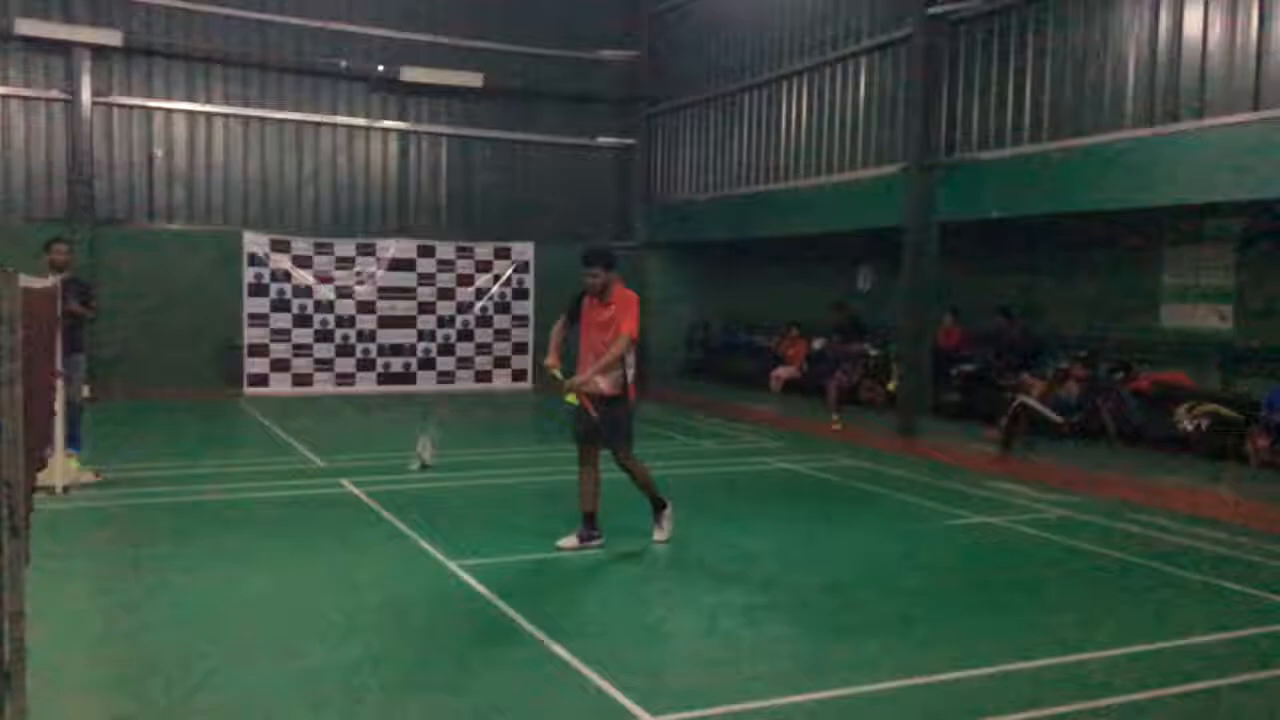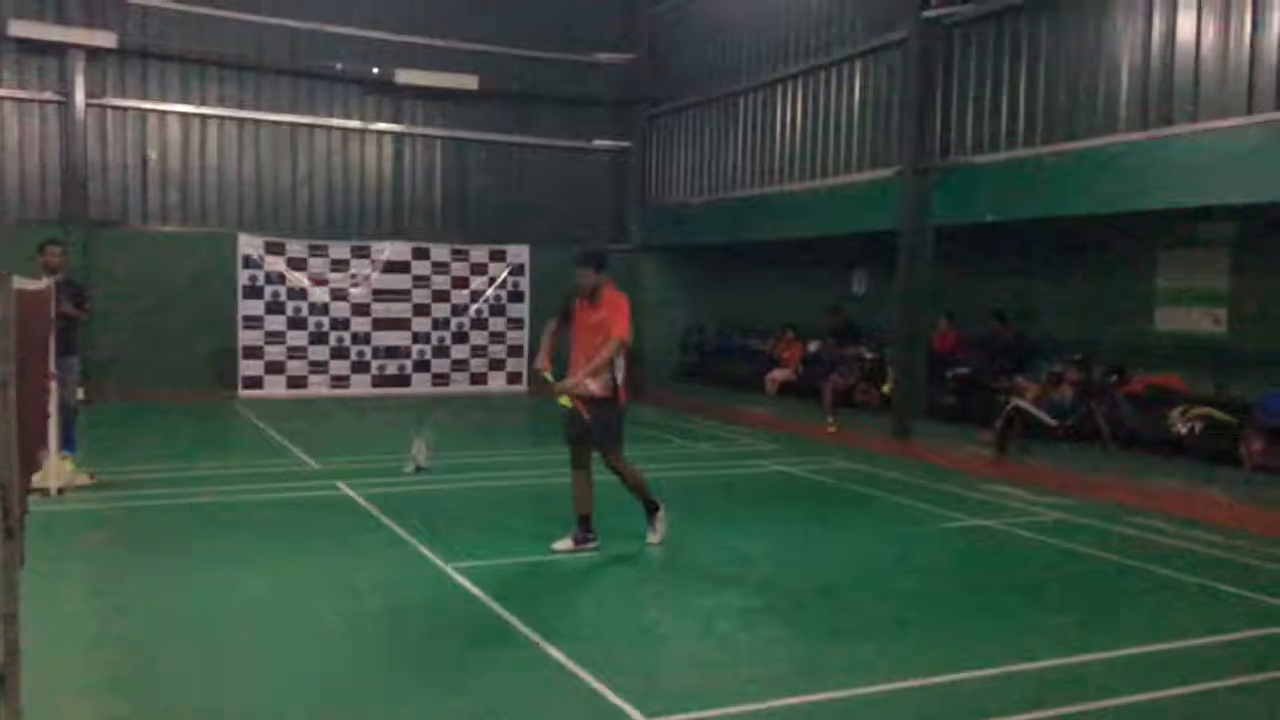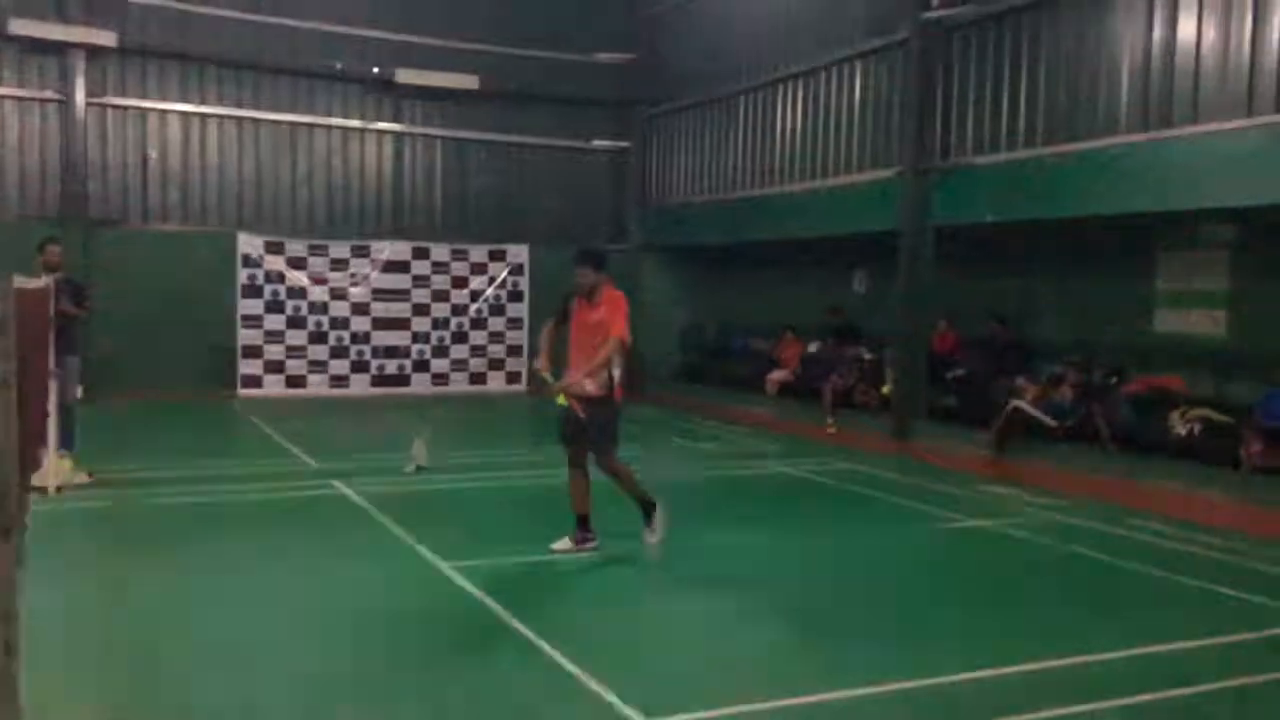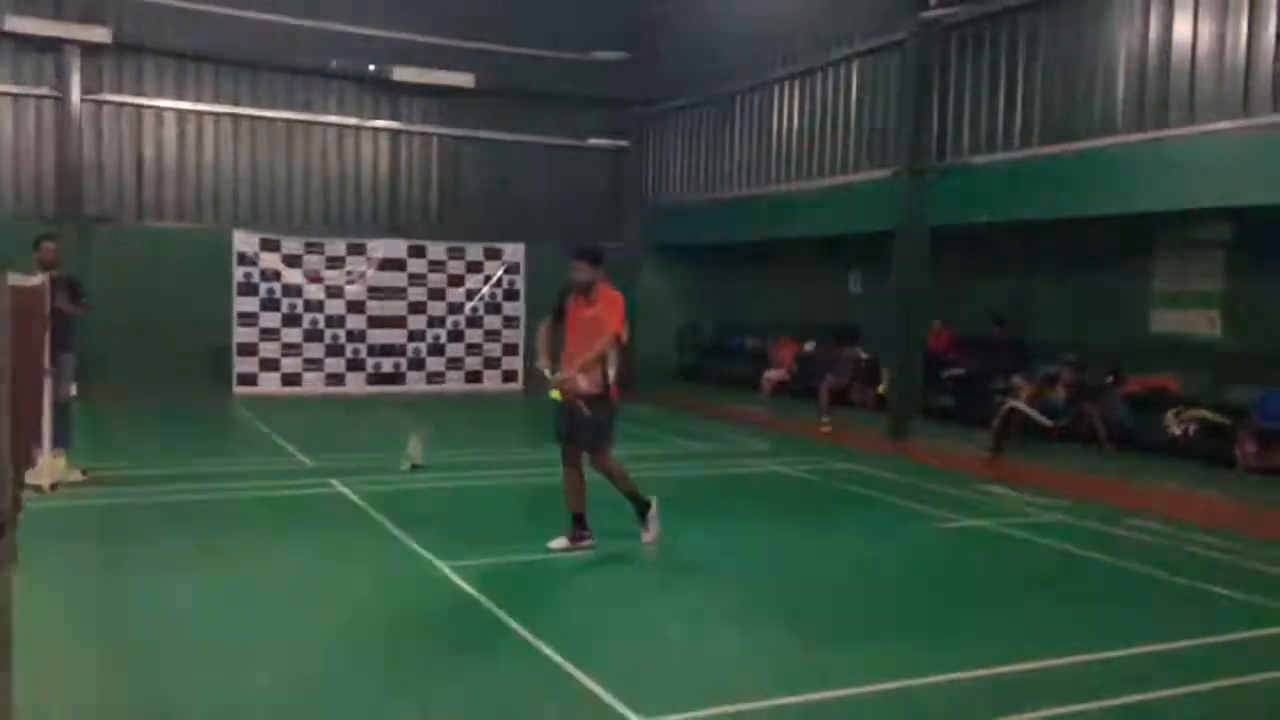
dt=0.1s
person 1, frame 1
left shoulder: (628, 301)
right shoulder: (584, 299)
left elbow: (622, 345)
right elbow: (562, 324)
left wrist: (589, 374)
right wrist: (553, 353)
left hip: (614, 392)
right hip: (585, 391)
left knee: (623, 457)
right knee: (586, 457)
left ankle: (661, 507)
right ankle: (590, 530)
person 1, frame 2
left shoulder: (618, 303)
right shoulder: (576, 301)
left elbow: (613, 348)
right elbow: (553, 327)
left wrist: (579, 377)
right wrist: (543, 356)
left hip: (605, 394)
right hip: (576, 393)
left knee: (613, 459)
right knee: (578, 460)
left ankle: (653, 509)
right ankle: (585, 532)
person 1, frame 3
left shoulder: (616, 302)
right shoulder: (574, 300)
left elbow: (611, 348)
right elbow: (551, 326)
left wrist: (577, 376)
right wrist: (543, 356)
left hip: (601, 394)
right hip: (575, 393)
left knee: (606, 460)
right knee: (575, 459)
left ankle: (650, 508)
right ankle: (584, 532)
person 1, frame 4
left shoulder: (612, 300)
right shoulder: (570, 297)
left elbow: (606, 343)
right elbow: (548, 324)
left wrist: (571, 371)
right wrist: (543, 356)
left hip: (596, 392)
right hip: (569, 390)
left knee: (599, 459)
right knee: (570, 457)
left ankle: (644, 506)
right ankle: (580, 530)
person 2, frame 1
left shoulder: (80, 286)
left elbow: (91, 314)
left wrist: (76, 309)
left hip: (74, 350)
left knee: (73, 400)
left ankle: (72, 448)
person 2, frame 2
left shoulder: (74, 288)
left elbow: (85, 317)
left wrist: (70, 311)
left hip: (68, 351)
left knee: (67, 403)
left ankle: (67, 451)
person 2, frame 3
left shoulder: (74, 286)
left elbow: (85, 314)
left wrist: (69, 309)
left hip: (67, 350)
left knee: (67, 401)
left ankle: (65, 450)
person 2, frame 4
left shoulder: (69, 283)
left elbow: (80, 312)
left wrist: (65, 306)
left hip: (62, 347)
left knee: (61, 398)
left ankle: (60, 448)
